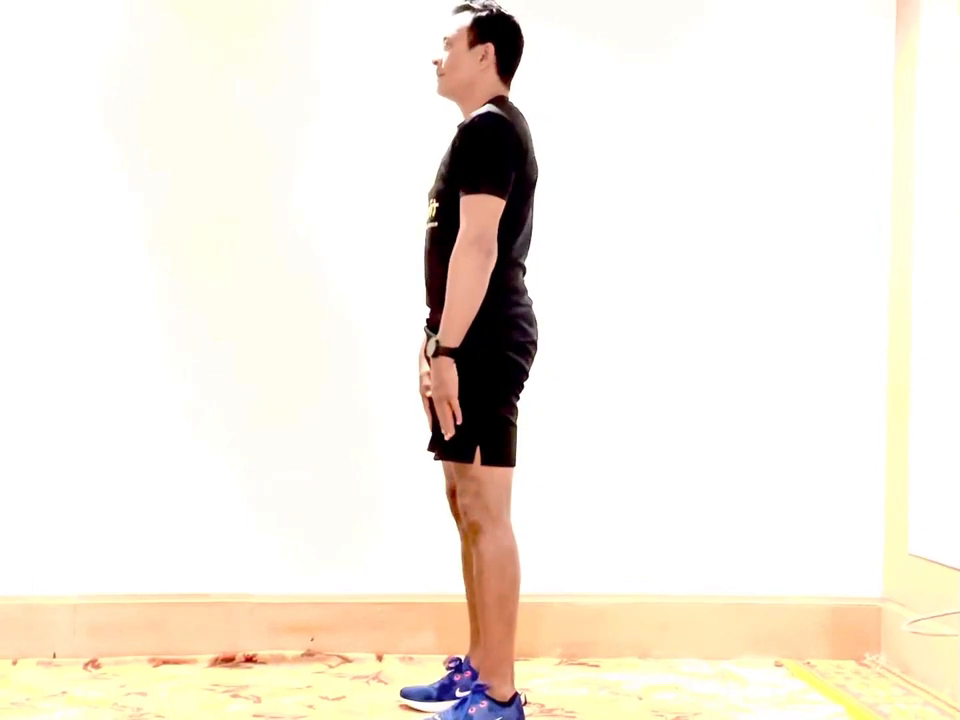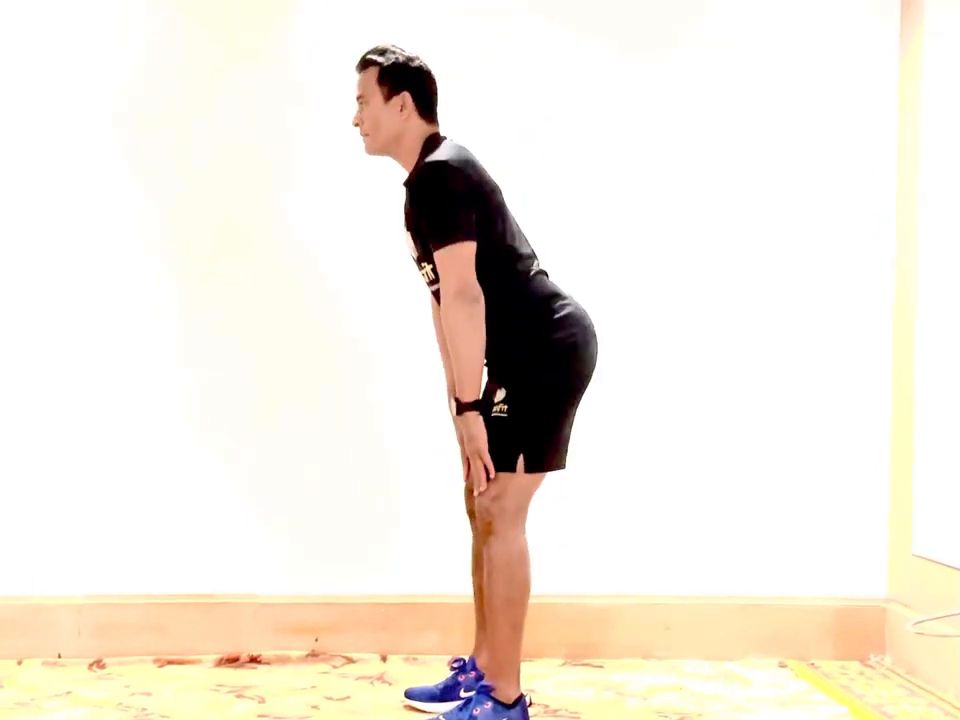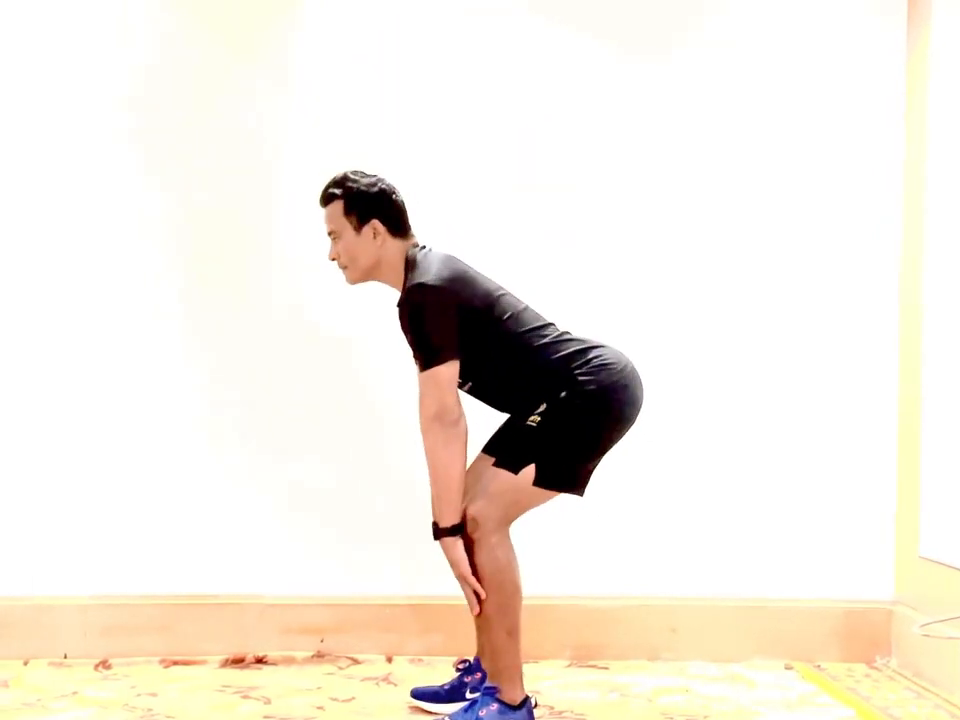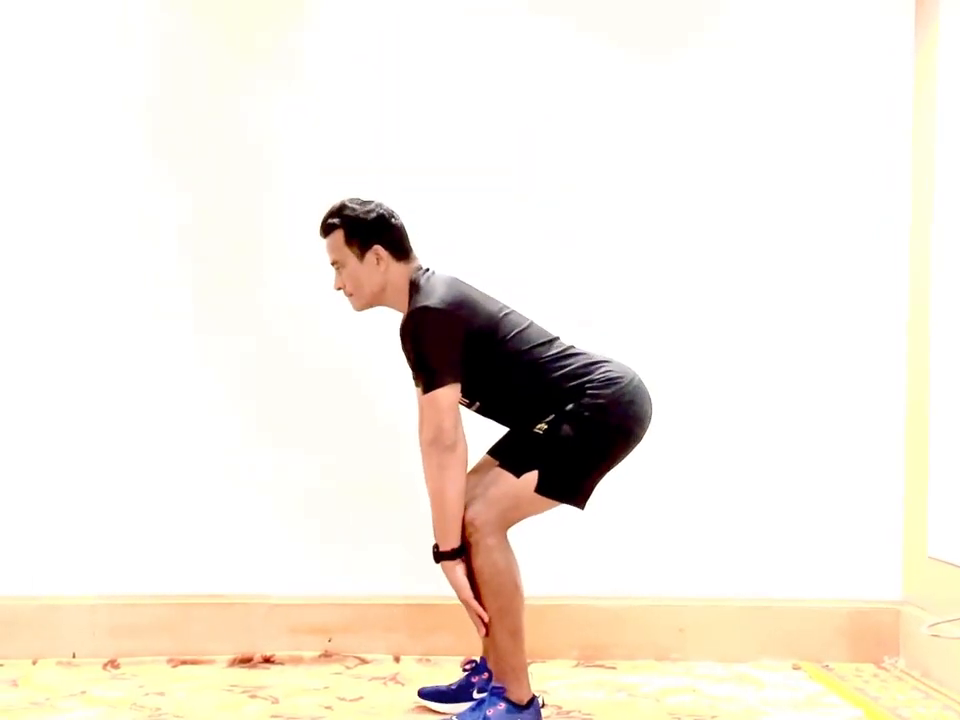
dt=1s
person 1, frame 1
left shoulder: (487, 127)
right shoulder: (489, 130)
left elbow: (477, 245)
left wrist: (447, 350)
right wrist: (442, 345)
left hip: (483, 344)
right hip: (472, 342)
left knee: (484, 512)
right knee: (467, 507)
person 1, frame 2
left shoulder: (439, 174)
right shoulder: (434, 174)
left elbow: (463, 295)
right elbow: (452, 297)
left wrist: (469, 408)
right wrist: (460, 395)
left hip: (546, 351)
right hip: (531, 351)
left knee: (499, 512)
right knee: (484, 506)
person 1, frame 3
left shoulder: (425, 294)
right shoulder: (430, 278)
left elbow: (442, 419)
right elbow: (444, 415)
left wrist: (447, 531)
right wrist: (452, 520)
left hip: (595, 391)
right hip: (585, 387)
left knee: (481, 515)
right knee: (472, 506)
right ankle: (485, 673)
person 1, frame 4
left shoulder: (430, 317)
right shoulder: (433, 301)
left elbow: (441, 443)
right elbow: (444, 438)
left wrist: (448, 553)
right wrist: (451, 541)
left hip: (605, 406)
right hip: (586, 403)
left knee: (479, 519)
right knee: (470, 507)
right ankle: (492, 673)
